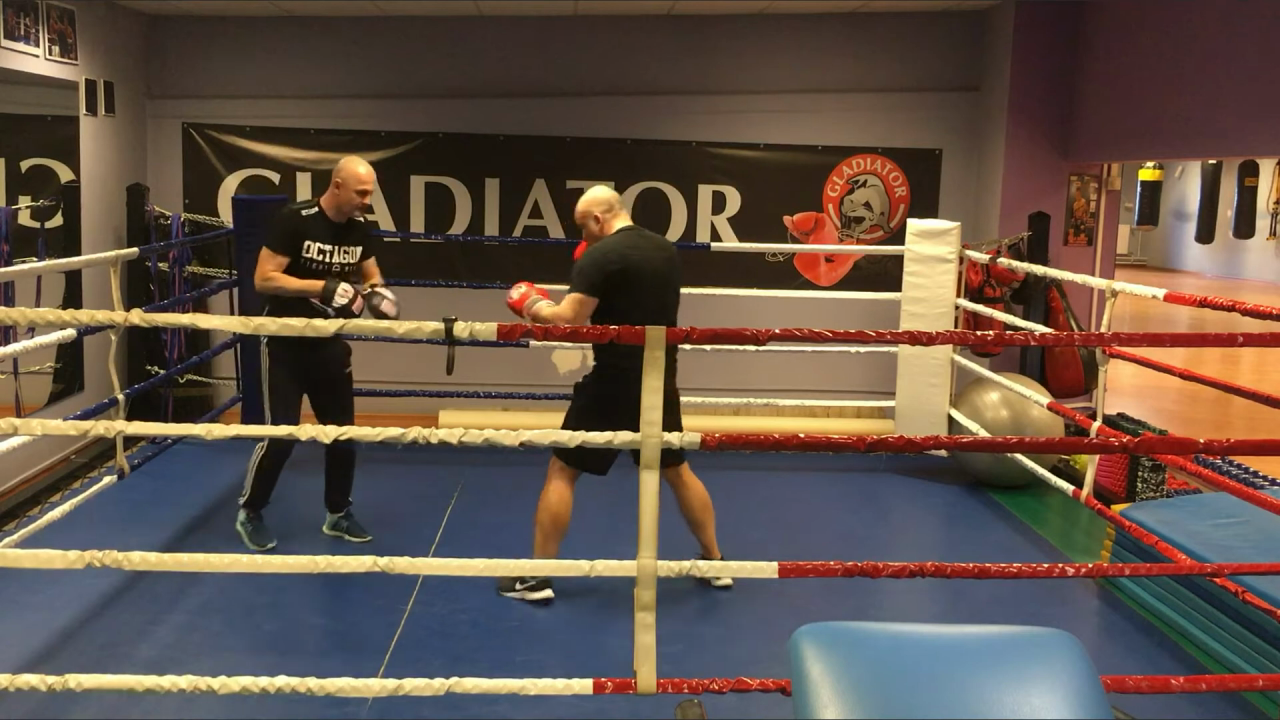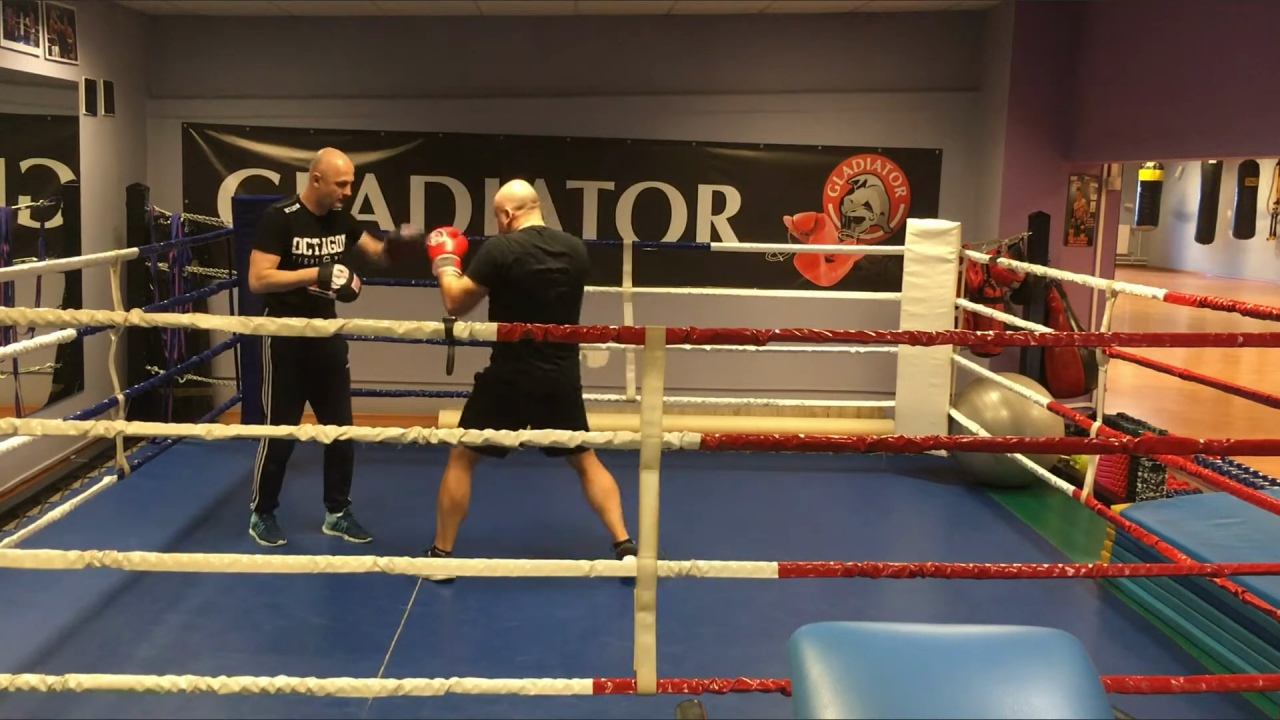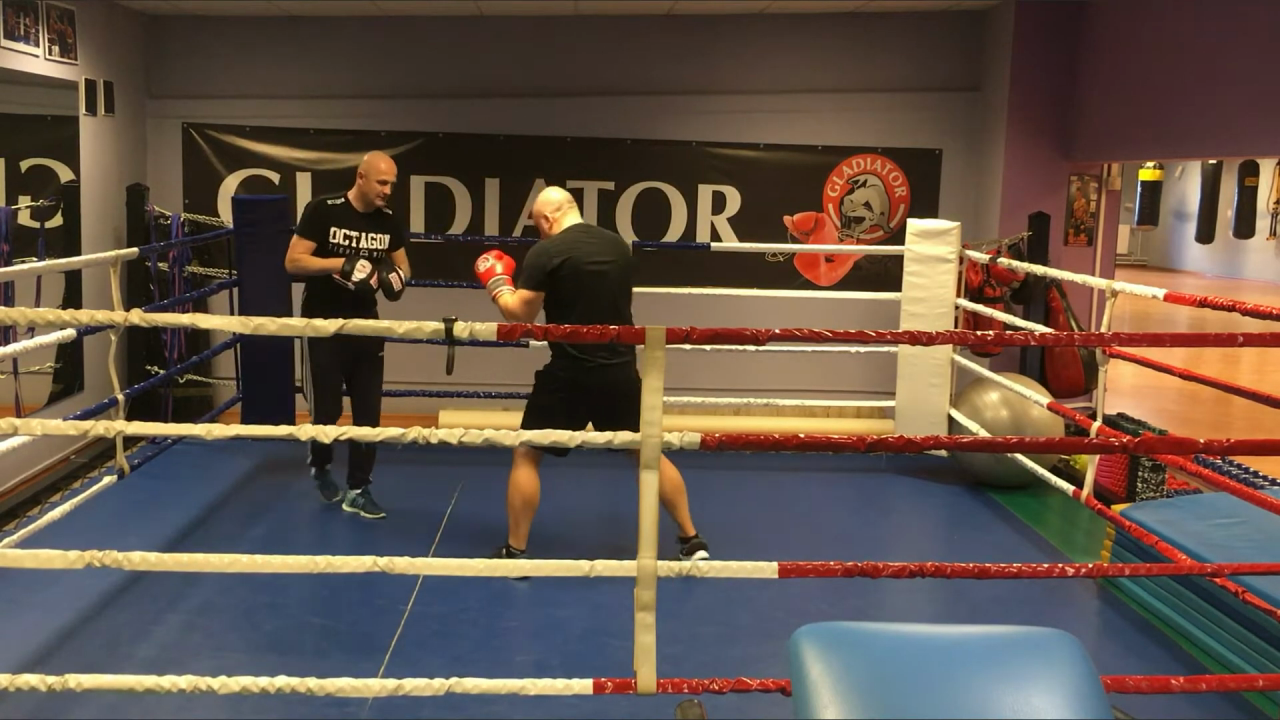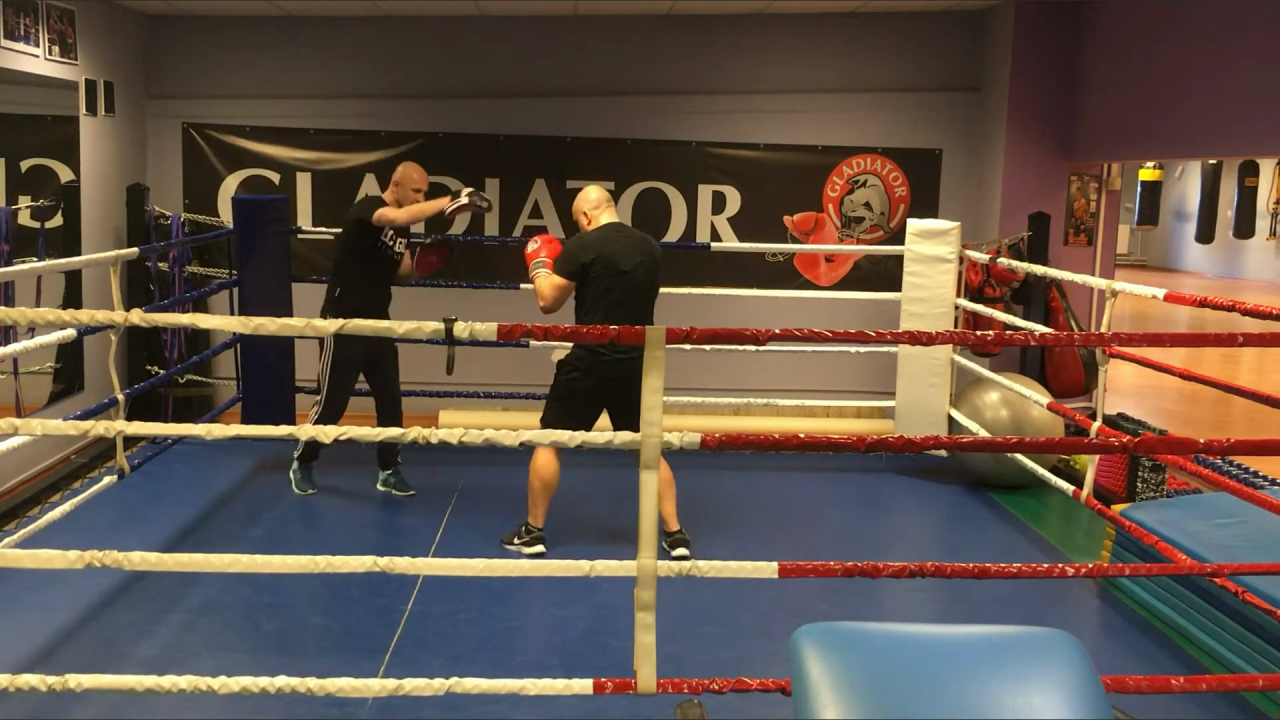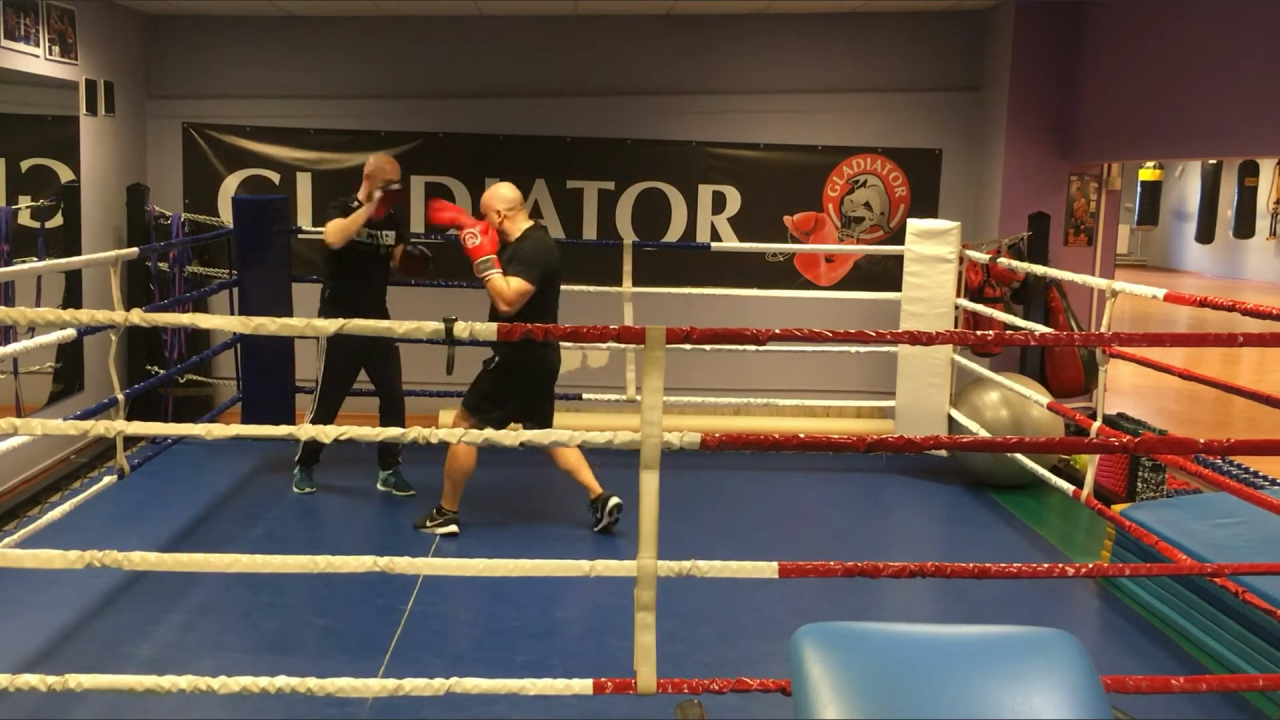
dt=1s
person 1, frame 1
left shoulder: (599, 255)
right shoulder: (666, 250)
left elbow: (570, 322)
left wrist: (531, 305)
left hip: (613, 385)
right hip: (661, 382)
left knee: (561, 471)
right knee: (677, 472)
left ankle: (537, 576)
right ankle: (714, 562)
person 1, frame 2
left shoulder: (499, 249)
right shoulder: (576, 250)
left elbow: (456, 304)
left wrist: (444, 259)
left hip: (510, 378)
right hip: (563, 378)
left knee: (461, 460)
right knee: (585, 462)
left ankle: (441, 556)
right ankle: (626, 547)
person 1, frame 3
left shoulder: (546, 252)
right shoulder: (619, 245)
left elbow: (519, 316)
left wrist: (496, 281)
left hip: (569, 373)
right hip: (620, 370)
left knee: (526, 456)
left ankle: (516, 551)
right ankle: (692, 541)
person 1, frame 4
left shoulder: (583, 246)
right shoulder: (649, 247)
left elbow: (547, 303)
left wrist: (539, 263)
left hip: (589, 363)
right hip: (636, 365)
left knee: (548, 441)
left ankle: (532, 532)
right ankle: (675, 535)
person 1, frame 5
left shoulder: (531, 251)
right shoulder: (532, 236)
left elbow: (507, 303)
right elbow: (492, 233)
left wrist: (483, 258)
right wrist: (462, 220)
left hip: (520, 360)
right hip: (540, 357)
left knee: (465, 427)
right knee: (545, 435)
left ankle: (446, 514)
right ankle: (601, 498)
person 2, frame 1
left shoulder: (357, 229)
right shoulder: (294, 221)
left elbow: (371, 276)
right elbow: (263, 278)
left wrist: (378, 294)
right wrist: (323, 288)
left hip: (329, 343)
right hip: (285, 344)
left knee: (343, 434)
right knee: (283, 434)
left ankle: (338, 513)
right ankle: (250, 512)
person 2, frame 2
left shoulder: (340, 218)
right shoulder: (280, 218)
left elbow: (375, 252)
right elbow: (258, 279)
right wrist: (317, 274)
left hip: (328, 339)
right hip: (286, 343)
left knee: (341, 431)
right knee: (281, 434)
left ankle: (337, 513)
right ankle: (262, 514)
person 2, frame 3
left shoulder: (389, 221)
right shoulder: (322, 210)
left elbow: (403, 267)
right elbow: (293, 261)
left wrist: (395, 276)
right wrist: (341, 264)
left knee: (368, 412)
right knee: (326, 410)
left ankle: (358, 489)
right ankle: (321, 470)
person 2, frame 4
left shoulder: (402, 228)
right shoulder: (367, 208)
right elbow: (399, 217)
left wrist: (419, 264)
right wrist: (450, 203)
left hip: (377, 323)
right hip: (343, 322)
left knee: (390, 401)
right knee: (332, 402)
left ankle: (389, 470)
right ankle: (302, 464)
person 2, frame 5
left shoulder: (392, 218)
right shoulder: (342, 209)
right elbow: (333, 239)
left wrist: (411, 257)
right wrist: (368, 208)
left hip: (377, 320)
right hip: (338, 321)
left knee: (393, 398)
right knee: (327, 400)
left ankle: (390, 471)
right ankle: (303, 466)
